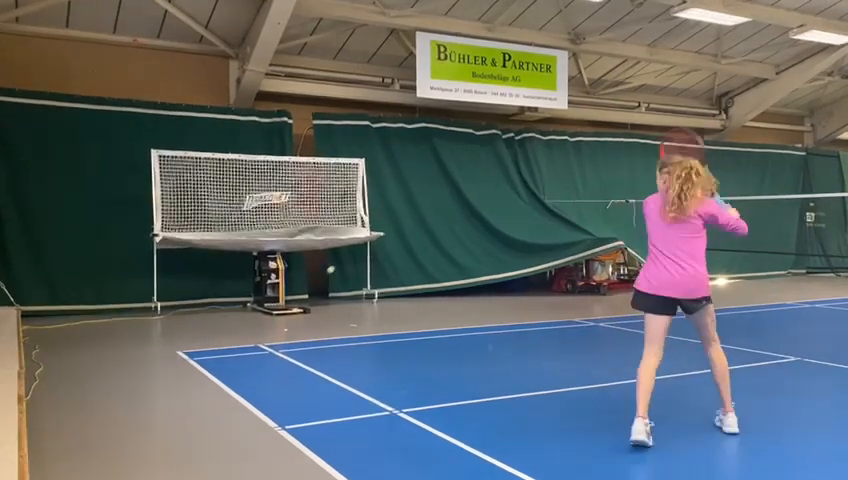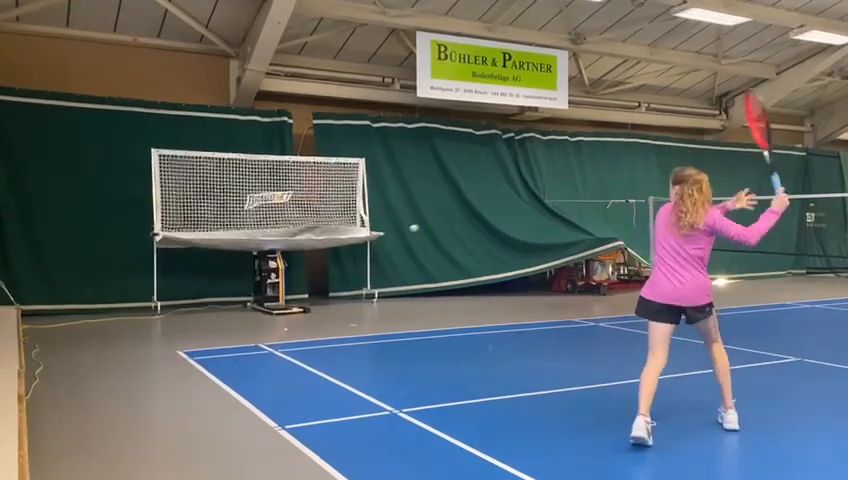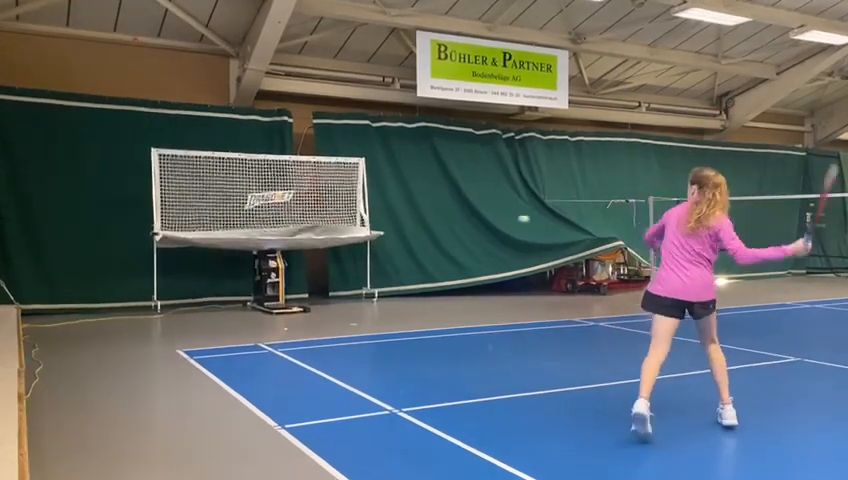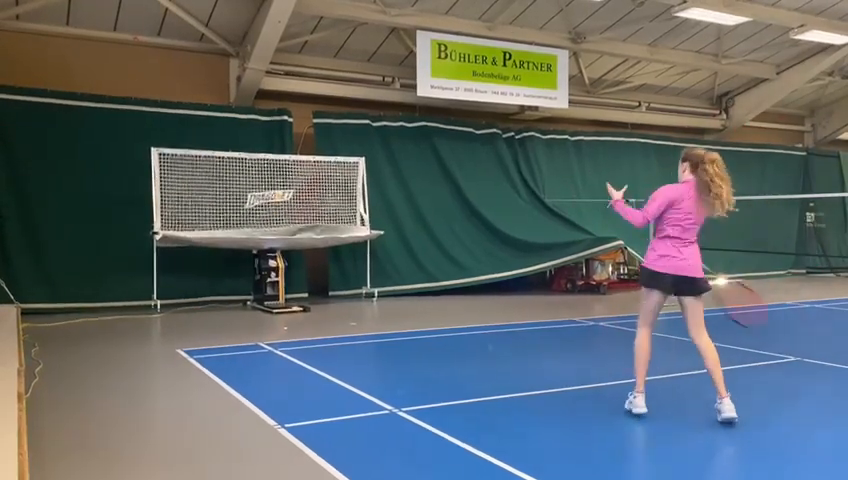
dt=0.2s
person 1, frame 1
left shoulder: (650, 204)
right shoulder: (704, 204)
right elbow: (741, 229)
right wrist: (732, 215)
left hip: (656, 287)
right hip: (694, 285)
left knee: (652, 355)
right knee: (712, 344)
left ankle: (641, 422)
right ankle: (728, 414)
person 1, frame 2
left shoulder: (663, 213)
right shoulder: (709, 216)
right elbow: (748, 238)
left wrist: (728, 206)
right wrist: (775, 209)
left hip: (659, 294)
right hip: (695, 294)
left knee: (655, 360)
right knee: (714, 344)
left ankle: (642, 419)
right ankle: (728, 410)
person 1, frame 3
left shoulder: (674, 212)
right shoulder: (719, 220)
left elbow: (649, 236)
right elbow: (744, 256)
left wrist: (657, 245)
right wrist: (788, 250)
left hip: (666, 290)
right hip: (700, 292)
left knee: (656, 352)
right knee: (711, 345)
left ankle: (642, 402)
right ankle: (727, 407)
person 1, frame 4
left shoulder: (669, 192)
right shoulder: (706, 198)
left elbow: (641, 220)
left wrist: (618, 202)
left hip: (660, 268)
right hip: (691, 271)
left knee: (644, 330)
right knee: (699, 335)
left ankle: (639, 396)
right ankle: (724, 400)
